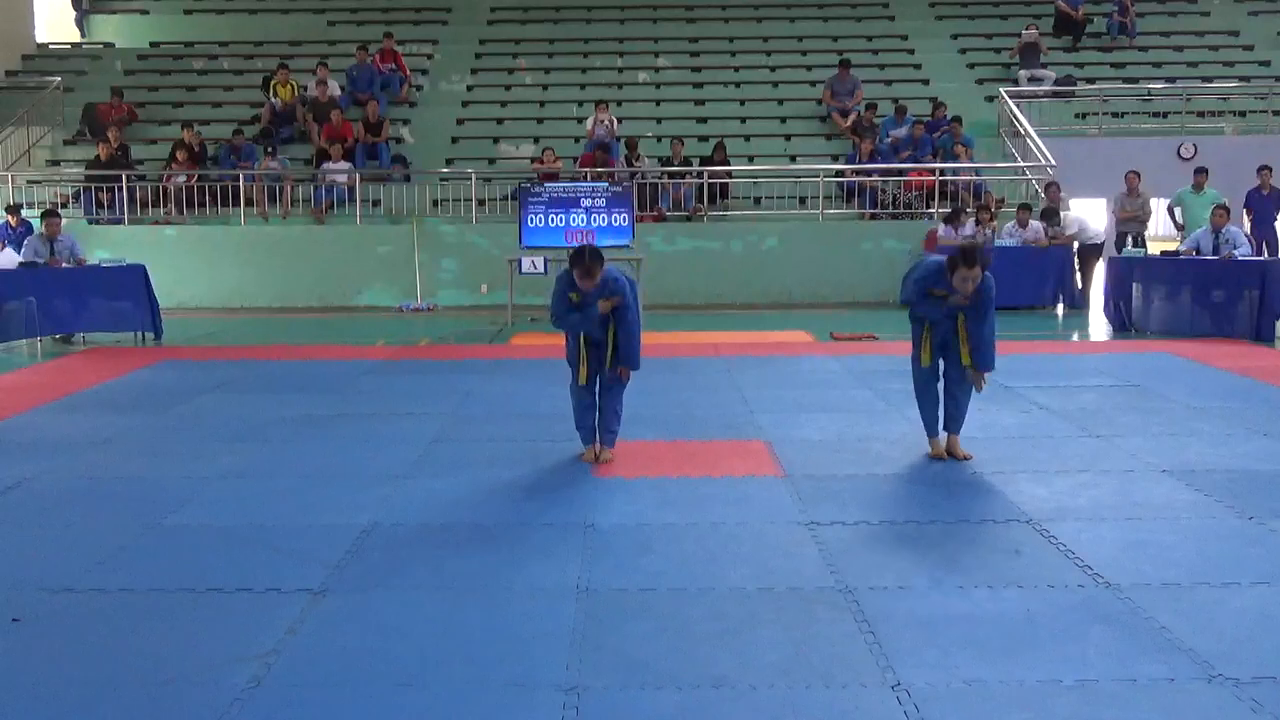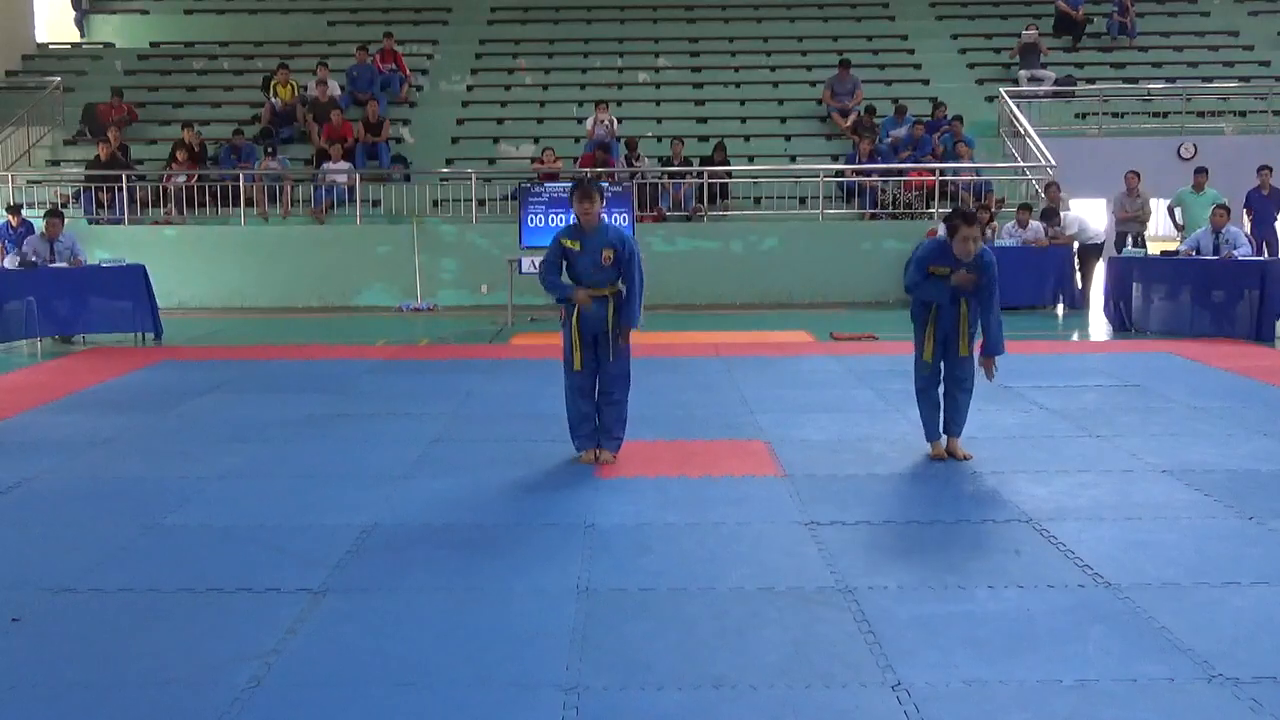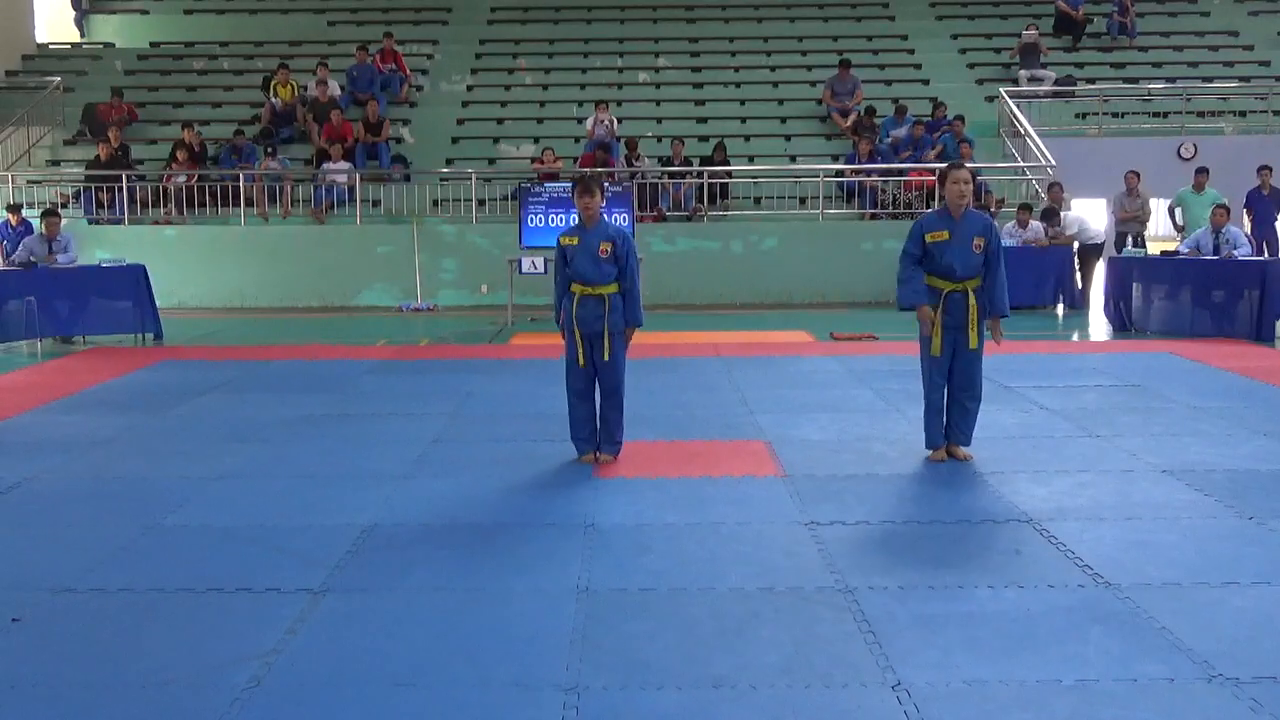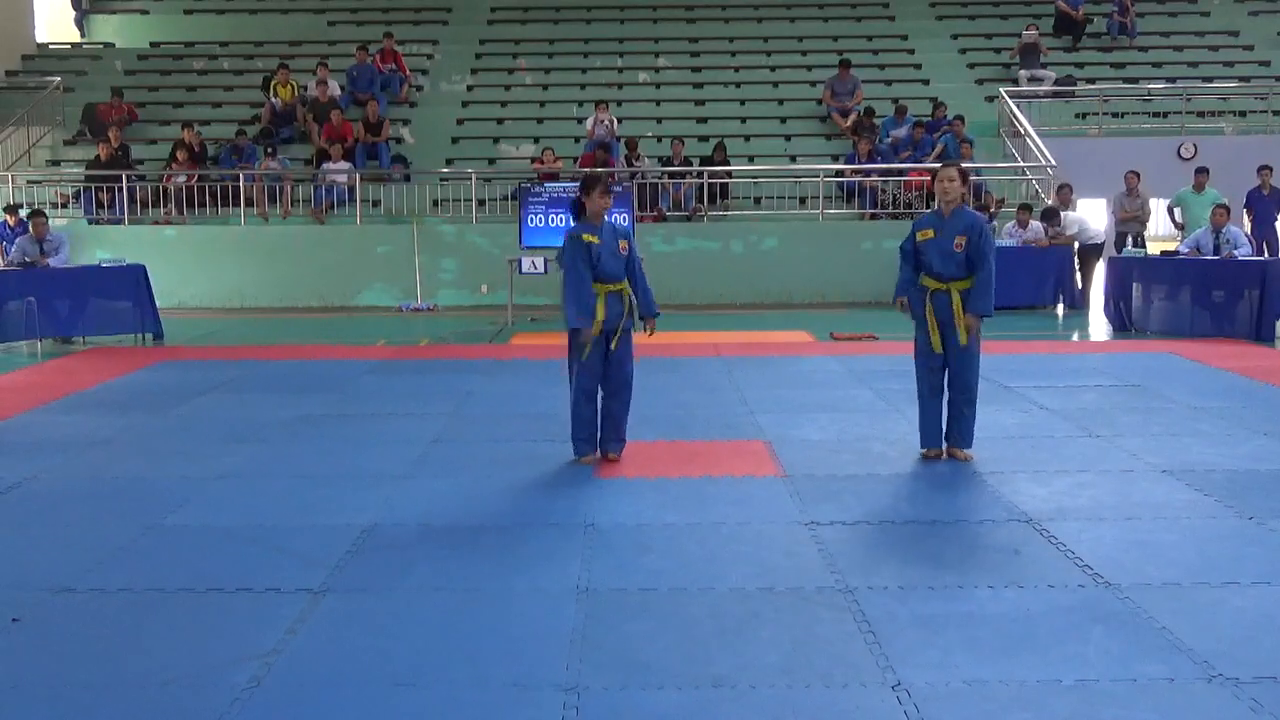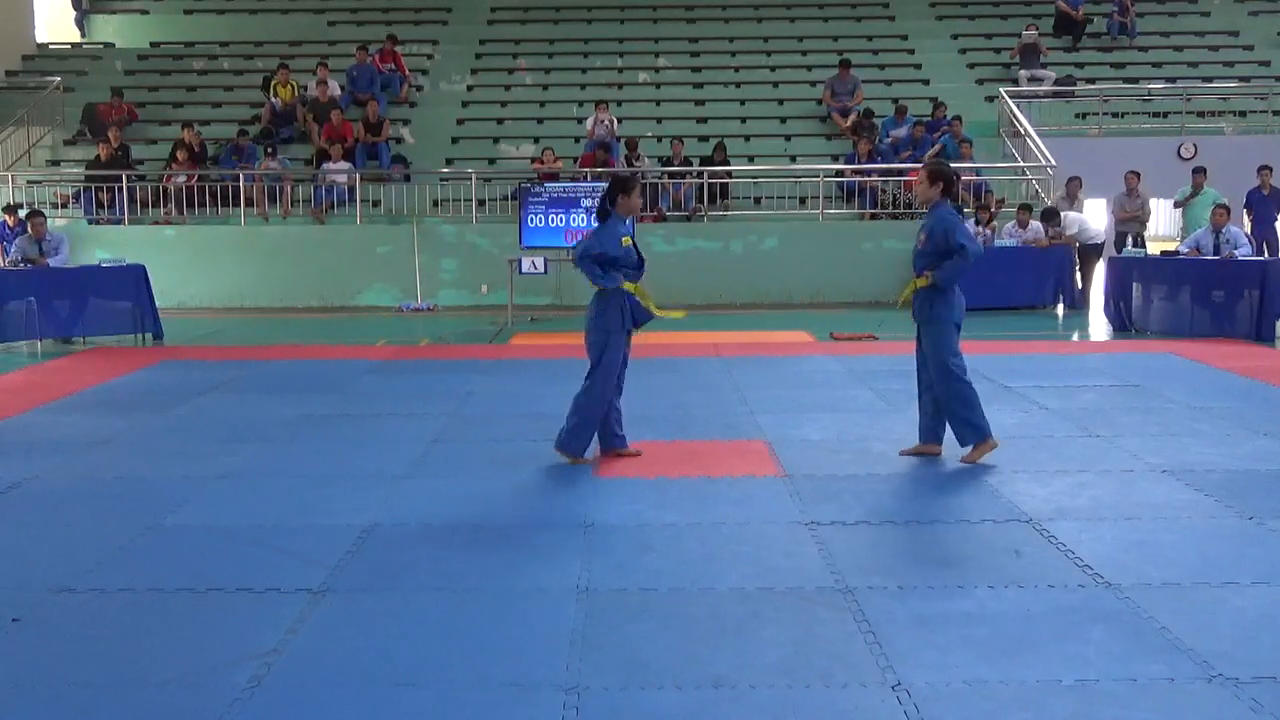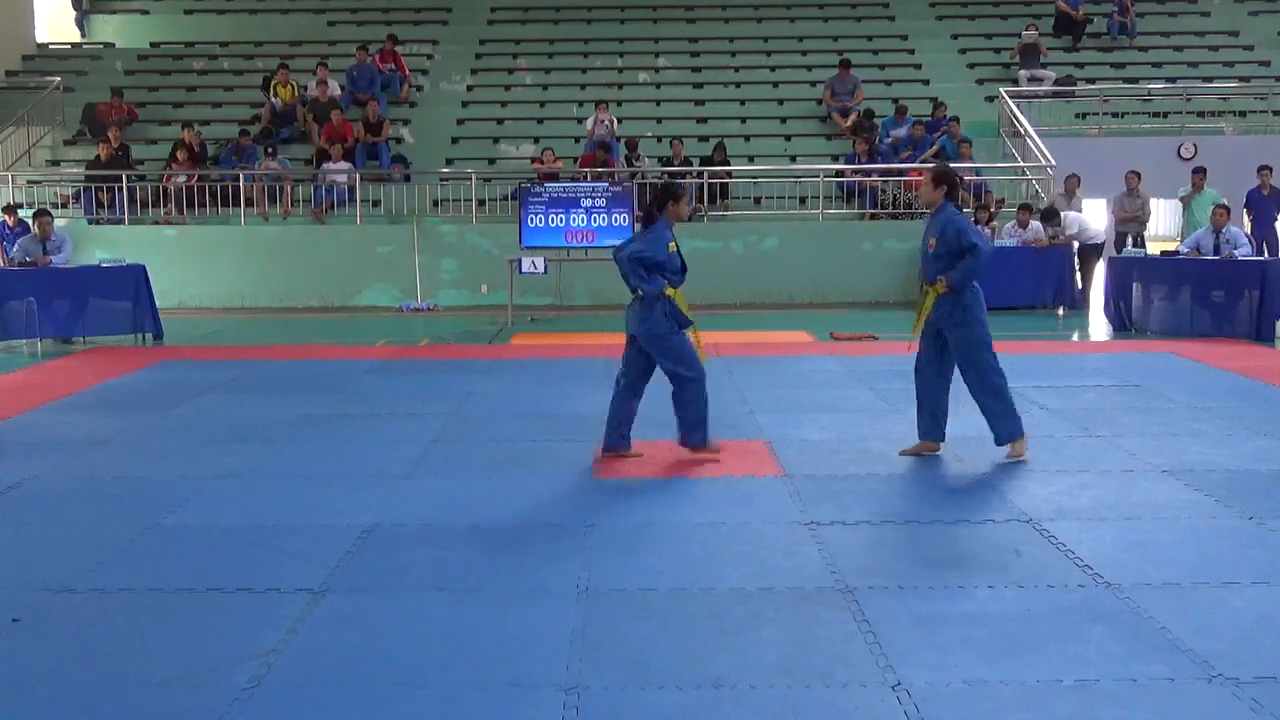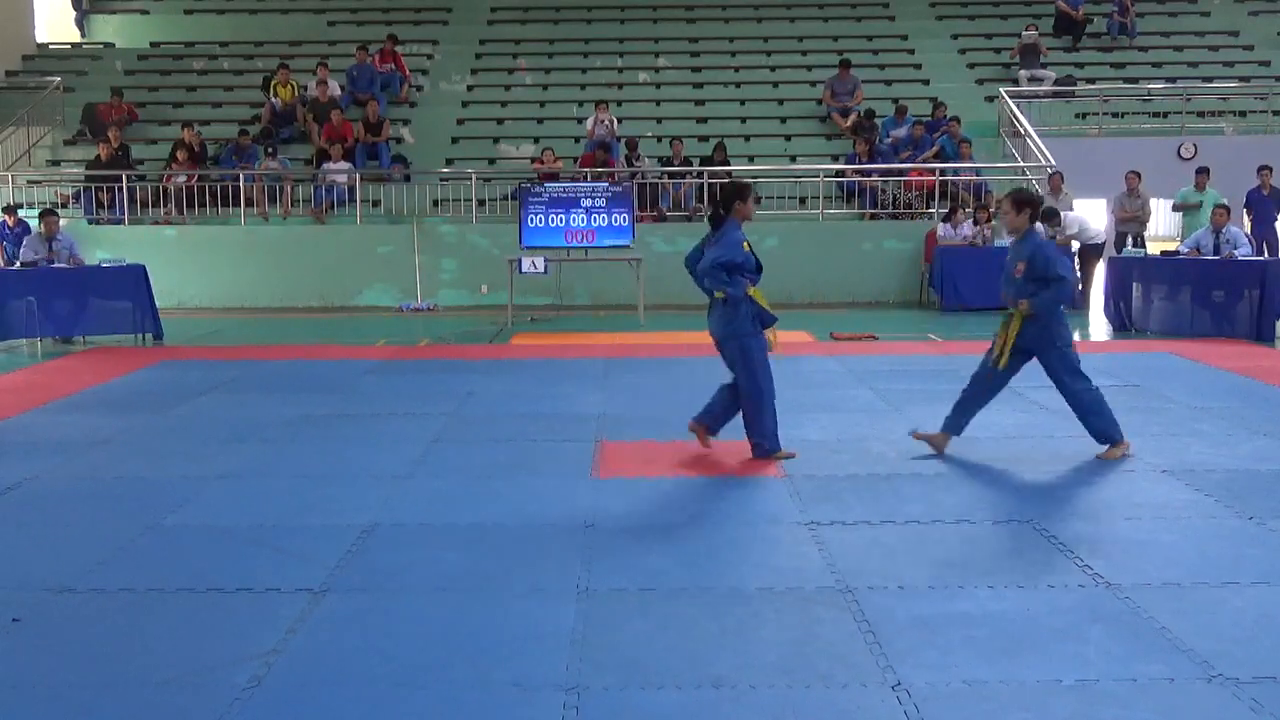
dt=0.4s
person 1, frame 1
left shoulder: (986, 284)
right shoulder: (928, 271)
left elbow: (983, 326)
right elbow: (910, 301)
left wrist: (979, 365)
right wrist: (947, 303)
left hip: (959, 320)
right hip: (928, 318)
left knee: (960, 375)
right knee: (926, 373)
left ankle: (953, 437)
right ankle: (934, 437)
person 1, frame 2
left shoulder: (985, 259)
right shoulder: (929, 251)
left elbow: (989, 306)
right elbow: (913, 286)
left wrist: (989, 350)
right wrist: (950, 284)
left hip: (962, 312)
right hip: (929, 312)
left knee: (961, 375)
right knee: (927, 374)
left ankle: (953, 439)
right ankle: (935, 441)
person 1, frame 3
left shoulder: (985, 225)
right shoulder: (925, 225)
left elbow: (995, 270)
right elbow: (910, 265)
left wrist: (995, 313)
right wrist: (919, 304)
left hip: (971, 307)
right hip: (936, 306)
left knee: (968, 380)
right knee: (934, 379)
left ankle: (956, 441)
right ankle: (937, 444)
person 1, frame 4
left shoulder: (976, 223)
right shoulder: (923, 223)
left elbow: (985, 267)
right elbow: (909, 259)
left wrist: (977, 310)
right wrist: (903, 293)
left hip: (961, 308)
right hip: (928, 308)
left knee: (964, 378)
right knee: (928, 377)
left ankle: (958, 443)
right ankle: (933, 442)
person 1, frame 5
left shoulder: (945, 219)
right shoulder: (935, 216)
left elbow: (971, 251)
left wrist: (939, 277)
right wrist: (927, 274)
left hip: (939, 305)
right hip: (929, 304)
left knee: (948, 373)
right knee: (929, 374)
left ankle: (982, 438)
right ankle: (930, 440)
person 1, frame 6
left shoulder: (953, 221)
right shoulder: (937, 220)
left elbow: (980, 251)
left wrist: (952, 280)
right wrist: (932, 281)
left hip: (963, 306)
right hip: (940, 308)
left knee: (983, 371)
right knee: (929, 373)
left ankle: (1015, 435)
right ankle: (931, 438)
person 1, frame 7
left shoulder: (1042, 248)
right shoulder: (1019, 245)
left elbow: (1068, 284)
left wrist: (1035, 305)
right wrist: (1011, 297)
left hip: (1046, 328)
right hip: (1019, 326)
left knee: (1074, 384)
right knee: (985, 378)
left ankle: (1116, 441)
right ankle: (945, 434)
person 2, frame 1
left shoulder: (618, 284)
right shoulder: (564, 281)
left elbow: (627, 324)
right elbow: (558, 319)
left wrist: (627, 361)
right wrist: (596, 311)
left hip: (611, 334)
right hip: (580, 334)
left knee: (612, 385)
right knee: (582, 383)
left ankle: (607, 443)
right ankle: (589, 443)
person 2, frame 2
left shoulder: (619, 238)
right shoulder: (563, 238)
left elbow: (633, 281)
right elbow: (547, 275)
left wrist: (627, 321)
right wrist: (572, 294)
left hip: (611, 314)
right hip: (577, 317)
left knee: (614, 381)
right knee: (578, 382)
left ankle: (609, 444)
right ankle: (585, 444)
person 2, frame 3
left shoulder: (619, 236)
right shoulder: (566, 239)
left elbow: (630, 281)
right elbow: (561, 282)
left wrist: (631, 321)
right wrist: (561, 320)
left hip: (609, 315)
right hip: (577, 315)
left knee: (612, 383)
right knee: (579, 384)
left ankle: (609, 446)
right ankle: (586, 446)
person 2, frame 4
left shoulder: (620, 232)
right shoulder: (576, 236)
left elbow: (634, 272)
right elbow: (574, 280)
left wrist: (648, 312)
right wrist: (583, 321)
left hip: (618, 316)
right hip: (588, 313)
left knee: (619, 381)
right knee: (585, 382)
left ankle: (611, 443)
right ankle: (584, 447)
person 2, frame 5
left shoulder: (617, 228)
right shoulder: (612, 231)
left elbow: (583, 251)
right elbow: (581, 255)
left wrist: (612, 279)
right wrist: (609, 282)
left hip: (617, 312)
right hip: (611, 312)
left knee: (612, 381)
right knee: (600, 381)
left ankle: (613, 442)
right ankle: (570, 444)
person 2, frame 6
left shoulder: (654, 233)
right shoulder: (659, 238)
left elbow: (621, 253)
right elbow: (626, 257)
right wrist: (650, 289)
left hip: (643, 316)
right hip: (656, 317)
left knee: (632, 378)
right knee: (691, 374)
left ankle: (615, 443)
right ankle: (694, 438)
person 2, frame 7
left shoulder: (719, 233)
right shoulder: (732, 238)
left elbow: (693, 262)
right elbow: (707, 268)
left wrist: (713, 291)
right wrist: (735, 289)
left hip: (725, 315)
right hip: (738, 317)
left knee: (745, 379)
right knee: (758, 382)
left ankle: (705, 422)
right ankle: (765, 446)
